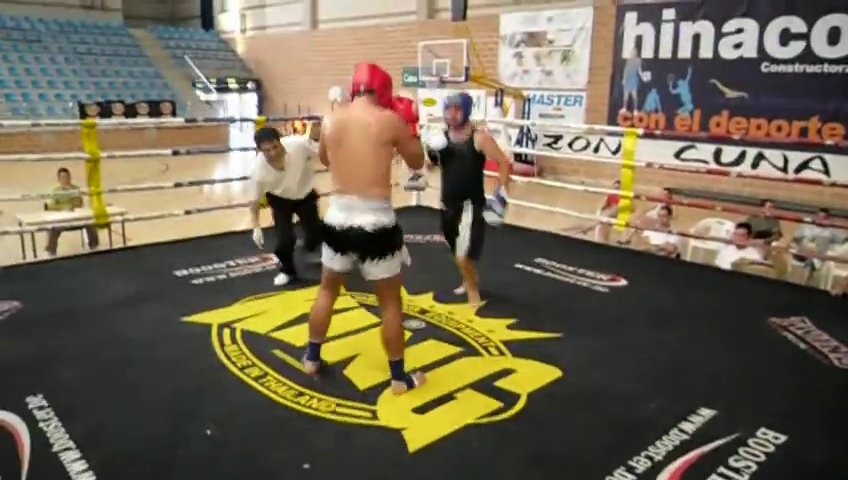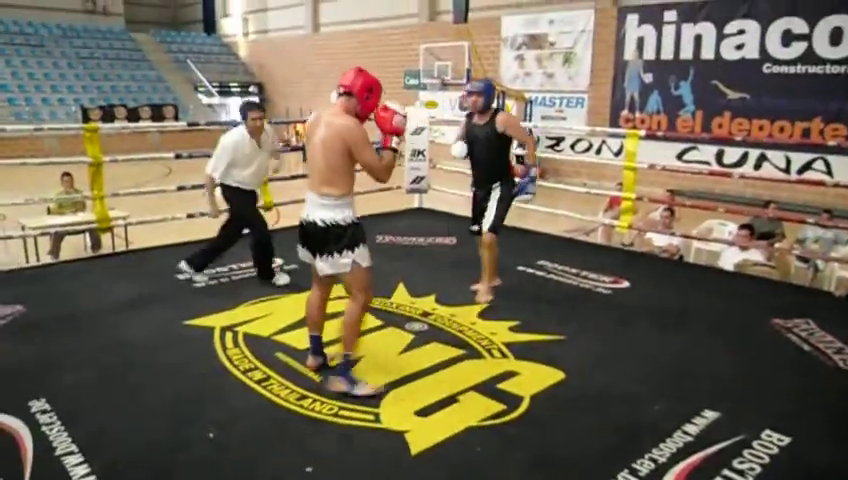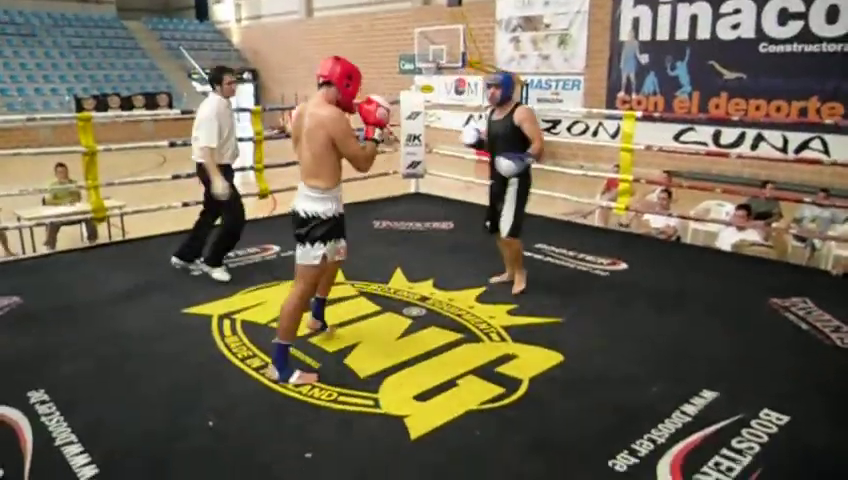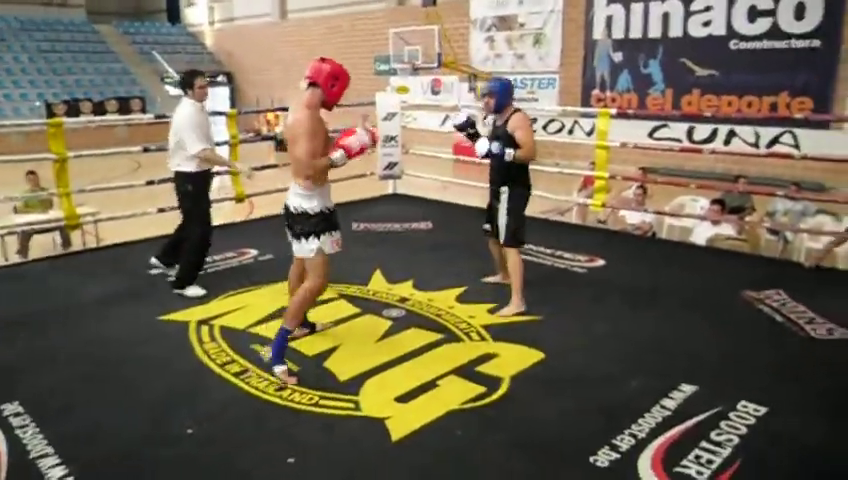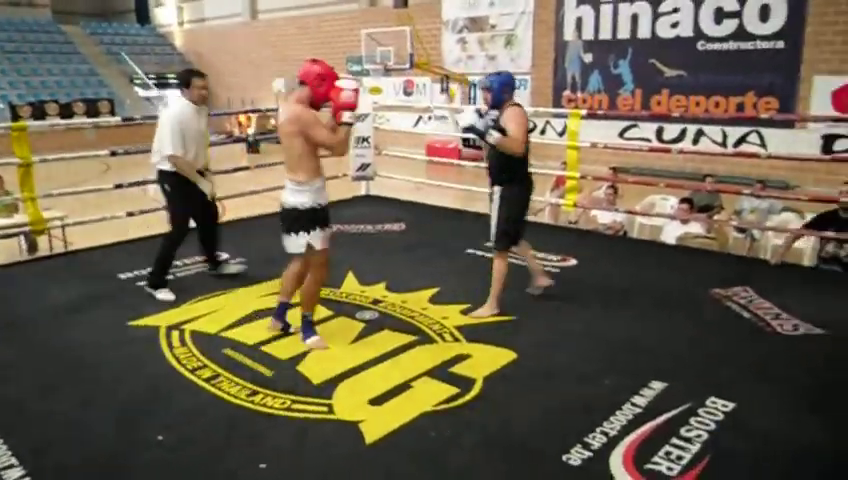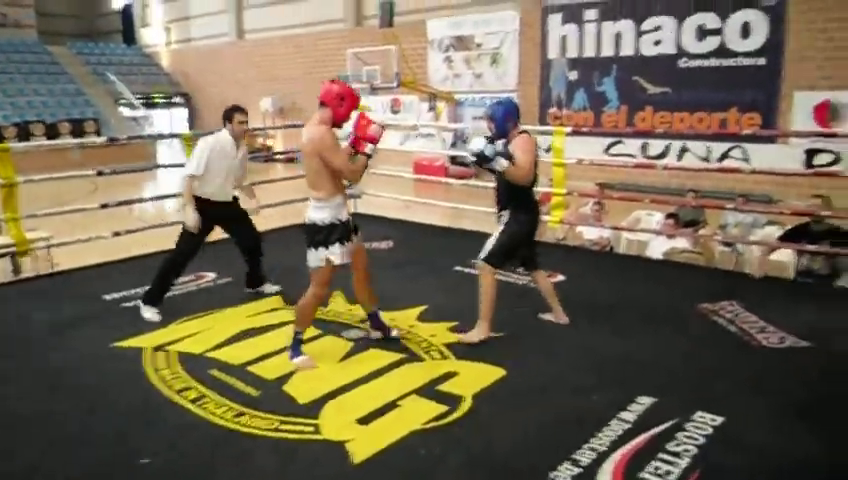
dt=0.3s
person 1, frame 1
left shoulder: (332, 121)
right shoulder: (391, 120)
right elbow: (417, 162)
right wrist: (410, 126)
left hip: (339, 217)
right hip: (376, 220)
left knee: (328, 290)
right knee: (390, 302)
left ankle: (312, 358)
right ankle: (399, 376)
person 1, frame 2
left shoulder: (315, 119)
right shoulder: (350, 127)
right elbow: (381, 174)
right wrist: (393, 137)
left hip: (312, 213)
right hip: (337, 218)
left knee: (321, 286)
right knee: (360, 297)
left ankle: (314, 353)
right ankle: (343, 374)
person 1, frame 3
left shoulder: (301, 111)
right shoulder: (333, 117)
right elbow: (362, 163)
right wrist: (376, 128)
left hip: (306, 202)
right hip: (322, 208)
left knee: (333, 260)
right knee: (303, 287)
left ankle: (317, 316)
right ankle: (279, 364)
person 1, frame 4
left shoulder: (309, 112)
right shoulder: (304, 117)
right elbow: (306, 169)
left wrist: (345, 143)
right wrist: (344, 151)
left hip: (303, 203)
right hip: (310, 207)
left knee: (302, 268)
right knee: (314, 284)
left ankle: (299, 323)
right ankle: (277, 352)
person 1, frame 5
left shoulder: (292, 108)
right shoulder: (299, 114)
left elbow: (322, 139)
right elbow: (338, 147)
left wrist: (339, 109)
right wrist: (346, 112)
left hip: (300, 198)
right hip: (306, 202)
left knee: (303, 262)
right knee: (316, 270)
left ankle: (279, 317)
right ankle: (307, 328)
person 1, frame 6
left shoulder: (318, 129)
right shoulder: (319, 136)
left elbow: (344, 163)
right elbow: (351, 174)
left wrist: (361, 137)
right wrist: (368, 142)
left hip: (339, 214)
right hip: (324, 219)
left knee: (361, 270)
right knee: (320, 289)
left ankle: (376, 324)
right ankle: (295, 347)
person 2, frame 1
left shoulder: (479, 138)
right shoulder: (443, 135)
left elbow: (504, 165)
right elbow: (434, 164)
left wrist: (500, 197)
right wrist: (433, 154)
left hip: (470, 205)
right hip: (448, 204)
left knee: (464, 257)
right knee: (455, 250)
left ankle: (473, 294)
right ankle: (470, 280)
person 2, frame 2
left shoulder: (502, 119)
right shoulder: (469, 119)
left elbow: (529, 142)
right elbow: (463, 142)
left wrist: (530, 172)
right wrist: (458, 147)
left hip: (500, 186)
right hip: (479, 186)
left knee: (487, 235)
right knee: (482, 236)
left ankle: (485, 283)
right ankle: (491, 279)
person 2, frame 3
left shoulder: (521, 113)
right shoulder: (491, 114)
left elbow: (539, 143)
left wrist: (523, 159)
right wrist: (477, 141)
left hip: (516, 182)
right hip: (497, 181)
left knee: (509, 234)
right knee: (498, 232)
left ankle: (520, 273)
right ankle: (509, 272)
person 2, frame 4
left shoulder: (519, 119)
right shoulder: (498, 119)
left elbow: (529, 153)
right elbow: (490, 148)
left wrist: (501, 151)
right wrist: (471, 132)
left hip: (514, 189)
right hip: (500, 188)
left knee: (509, 244)
right knee: (493, 235)
left ankle: (517, 301)
right ankle: (504, 274)
person 2, frame 5
left shoulder: (513, 113)
right shoulder: (501, 113)
left elbow: (517, 148)
right elbow: (499, 146)
left wrist: (486, 133)
right wrist: (483, 129)
left hip: (509, 189)
right hip: (508, 186)
left knee: (500, 248)
right knee: (514, 238)
left ankle: (492, 304)
right ankle: (540, 277)
person 2, frame 6
left shoulder: (522, 140)
right shoulder: (508, 142)
left elbow: (524, 176)
right elbow: (506, 172)
left wrist: (495, 160)
right wrist: (489, 158)
left hip: (517, 216)
right hip: (521, 214)
left knee: (486, 265)
right knee: (533, 267)
left ankle: (483, 327)
right ankle: (558, 313)
person 3, frame 1
left shoulder: (297, 144)
right shoulder: (259, 167)
right elbow: (254, 198)
right wrist: (256, 227)
left hip: (305, 194)
right hip: (279, 199)
left knee: (314, 231)
right knee: (285, 238)
left ankle: (311, 249)
right ankle: (287, 270)
person 3, frame 2
left shoulder: (267, 132)
right shoulder: (232, 141)
left elbow: (273, 151)
right elbow: (211, 174)
left wrist: (276, 161)
right wrist: (211, 204)
left hip: (249, 190)
right hip: (235, 190)
left knee: (232, 231)
right knee: (260, 229)
left ankle: (193, 263)
right ankle: (268, 274)
person 3, frame 3
left shoulder: (225, 104)
right shoulder: (211, 109)
right elbow: (206, 147)
left wrist: (230, 156)
right wrist: (217, 178)
left hip: (222, 167)
right hip: (213, 170)
left knee: (210, 214)
right knee: (235, 215)
left ankle: (184, 255)
right ankle: (212, 262)
person 3, frame 4
left shoulder: (198, 109)
right shoulder: (186, 115)
right elbow: (201, 153)
left wrist: (209, 172)
right wrist: (234, 166)
left hip: (200, 175)
right hip: (190, 177)
left knee: (191, 223)
right knee: (199, 229)
left ankle: (164, 258)
right ankle: (183, 282)
person 3, frame 5
left shoulder: (201, 110)
right shoulder: (175, 115)
right elbow: (174, 157)
left wrist: (206, 173)
right wrist: (200, 181)
left hip: (195, 173)
right hip: (173, 177)
left knee: (209, 216)
right knee: (179, 229)
left ankle: (216, 264)
right ankle: (156, 283)
person 3, frame 6
left shoulder: (242, 149)
right shoulder: (210, 144)
left elbow: (242, 179)
right elbow: (191, 176)
left wrist: (253, 198)
right wrist: (190, 209)
left hip: (226, 203)
right hip: (203, 203)
left knee: (251, 241)
right knee: (184, 251)
left ankle: (256, 282)
right ankle: (150, 301)
